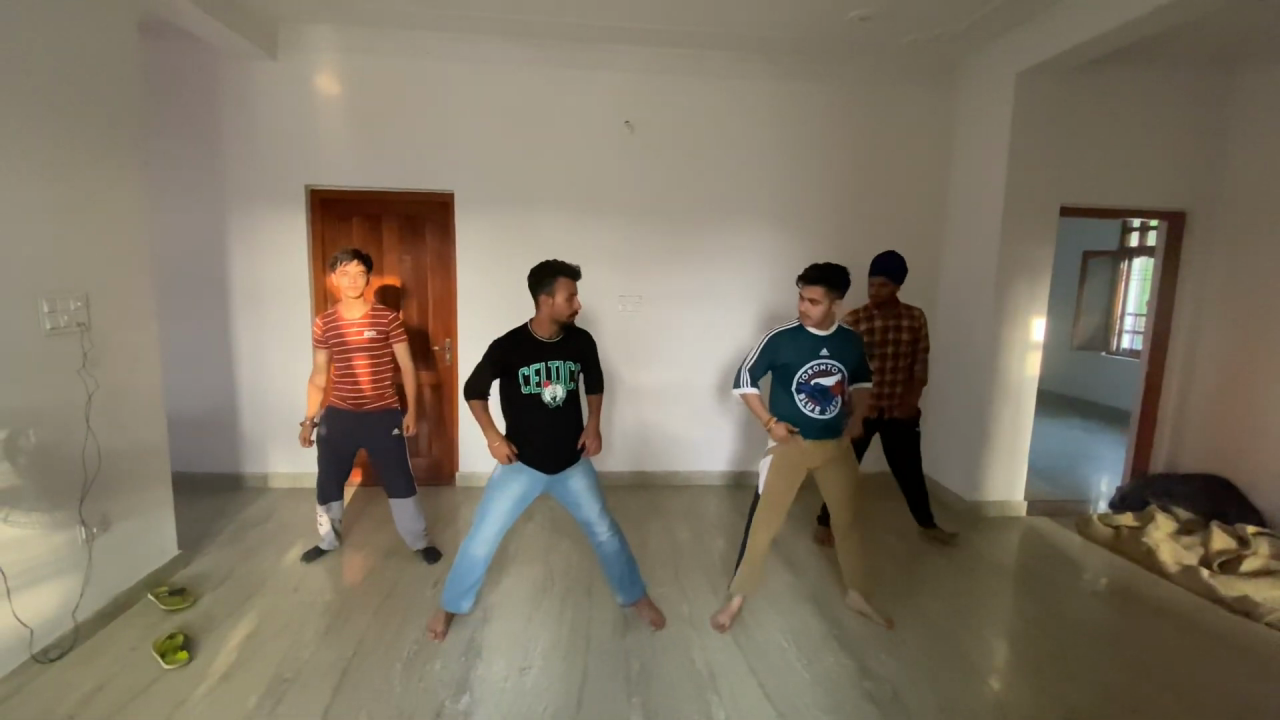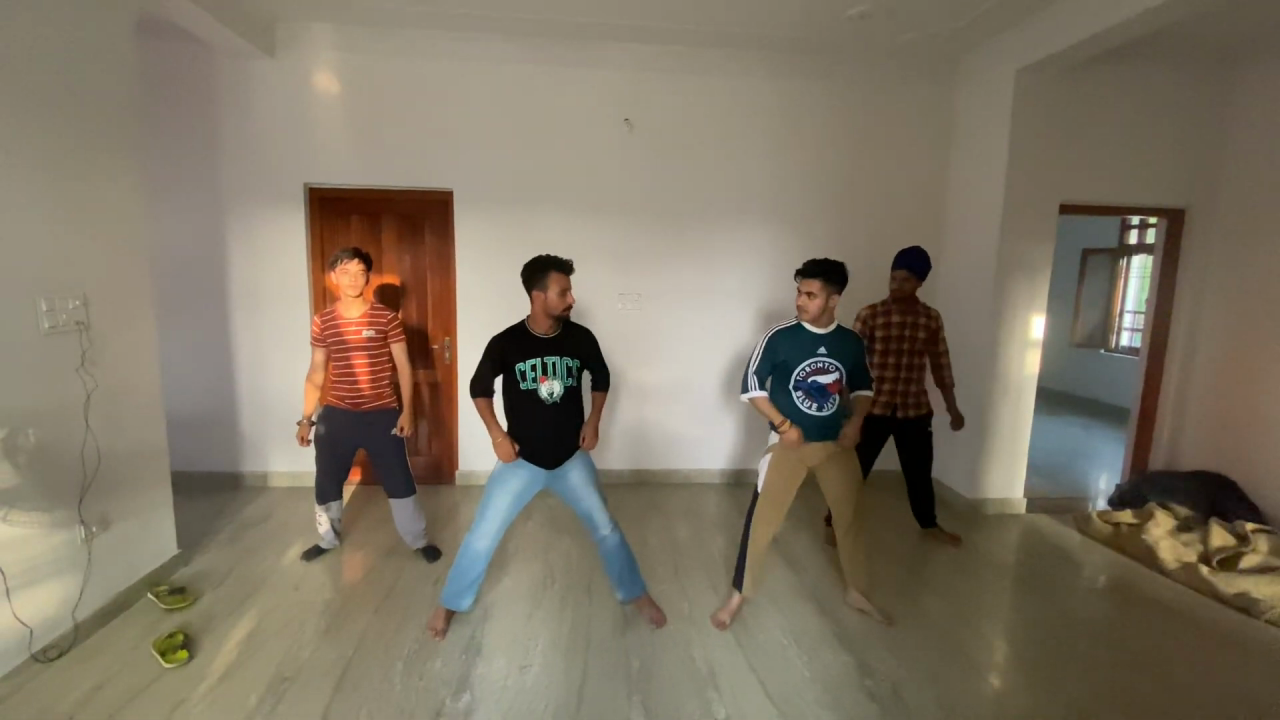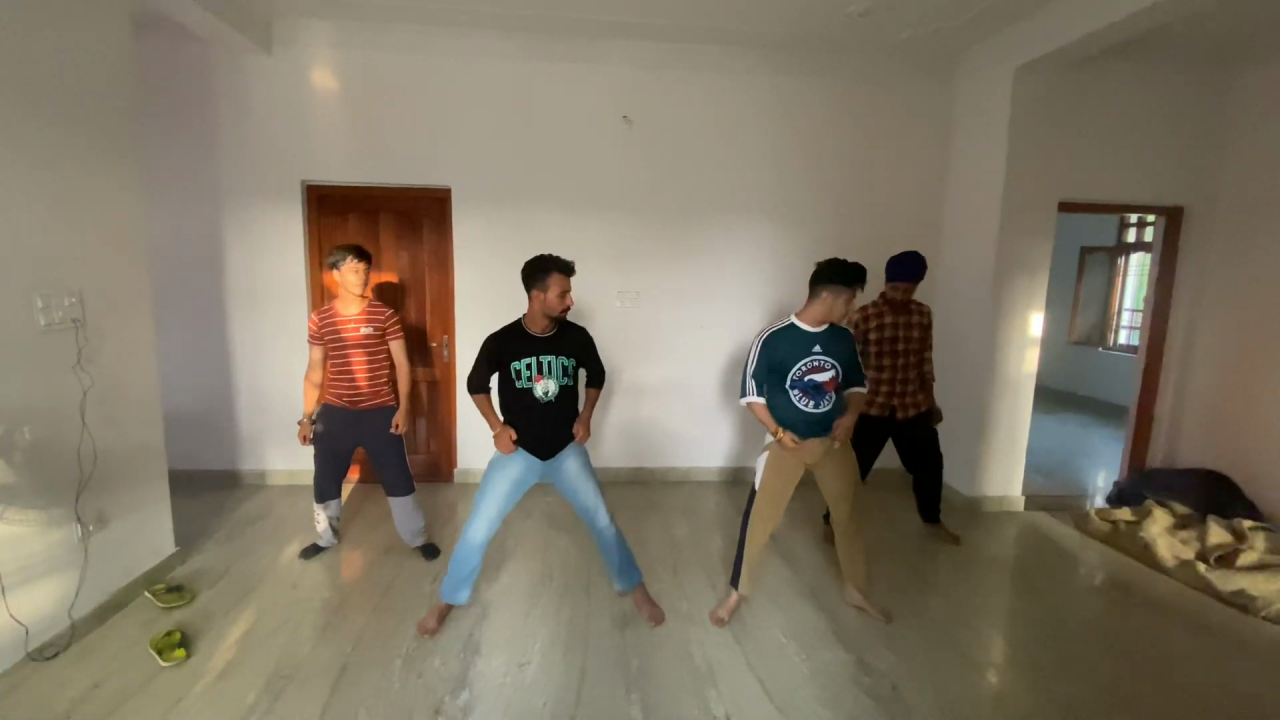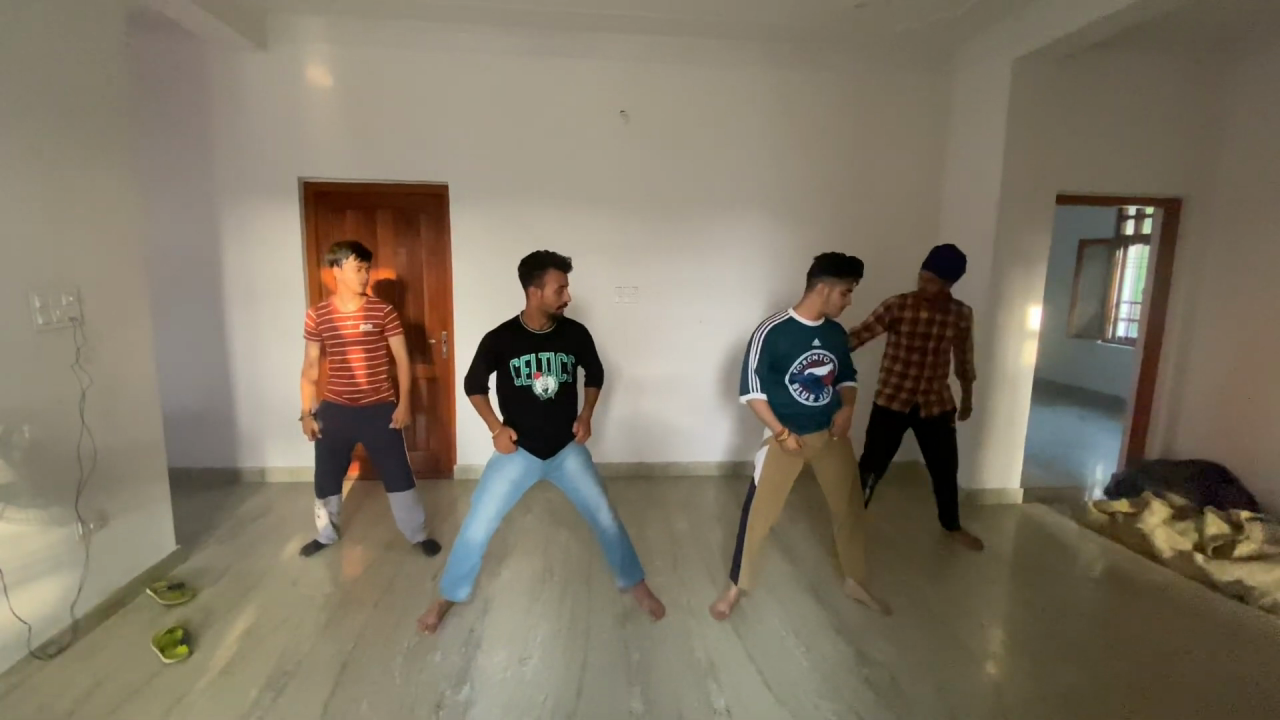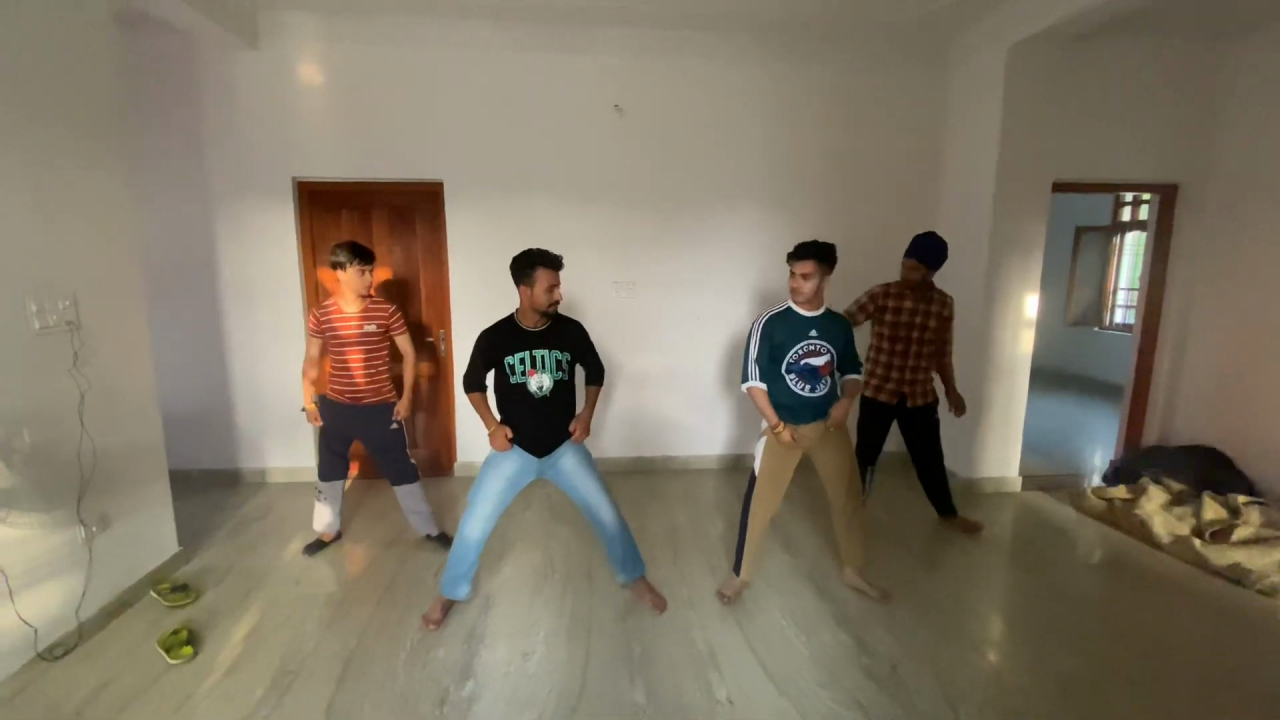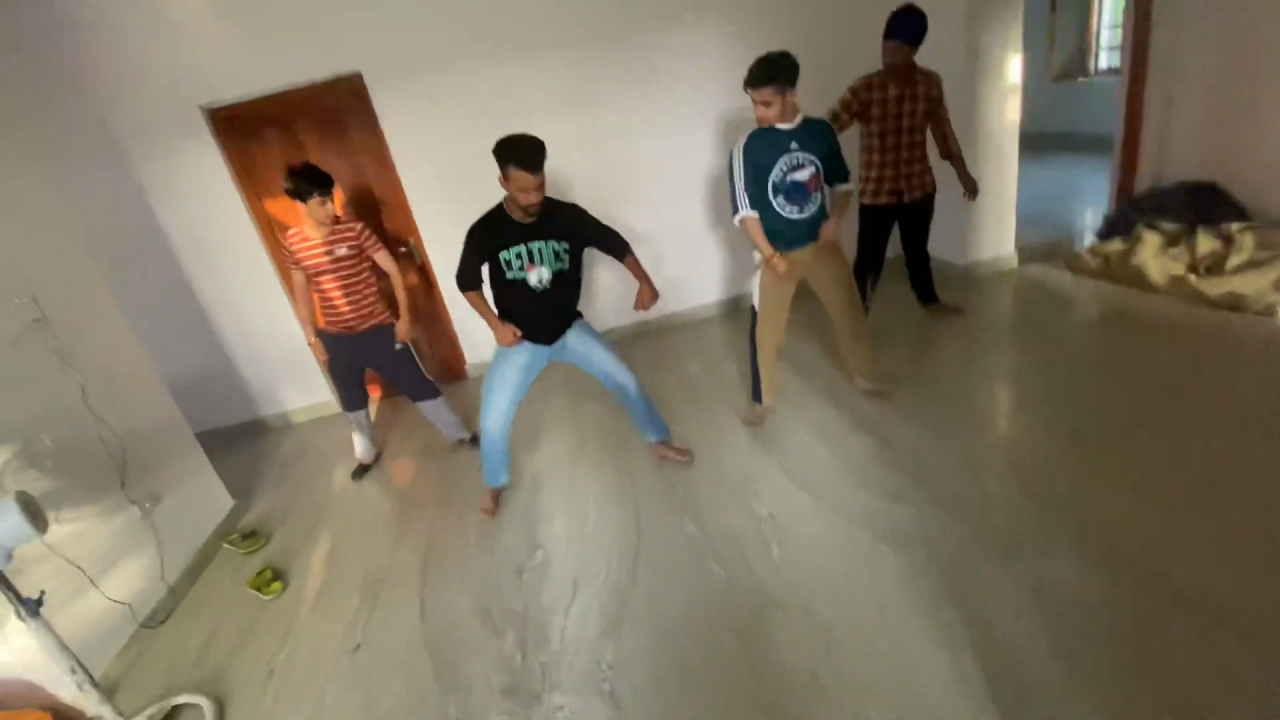
dt=0.4s
person 1, frame 1
left shoulder: (582, 342)
right shoulder: (507, 347)
left elbow: (594, 382)
right elbow: (474, 391)
left wrist: (593, 426)
right wrist: (494, 437)
left hip: (572, 461)
right hip: (521, 463)
left knee: (604, 532)
right knee: (482, 539)
left ankle: (636, 597)
right ankle: (450, 607)
person 1, frame 2
left shoulder: (581, 338)
right shoulder: (505, 343)
left elbow: (601, 378)
right elbow: (479, 388)
left wrist: (593, 423)
right wrist: (497, 435)
left hip: (571, 456)
right hip: (521, 458)
left knee: (604, 528)
right knee: (483, 535)
left ankle: (636, 594)
right ankle: (450, 604)
person 1, frame 3
left shoulder: (577, 337)
right shoulder: (502, 342)
left elbow: (596, 375)
right elbow: (476, 384)
left wrist: (586, 416)
right wrist: (497, 426)
left hip: (566, 450)
right hip: (518, 451)
left knee: (602, 522)
right knee: (478, 530)
left ankle: (634, 588)
right ankle: (447, 601)
person 1, frame 4
left shoulder: (576, 334)
right shoulder: (499, 339)
left elbow: (595, 374)
right elbow: (474, 384)
left wrist: (586, 415)
right wrist: (496, 428)
left hip: (567, 448)
right hip: (518, 449)
left knee: (606, 519)
right knee: (476, 529)
left ankle: (635, 584)
right ankle: (447, 597)
person 1, frame 5
left shoulder: (570, 331)
right shoulder: (494, 338)
left elbow: (595, 373)
right elbow: (473, 383)
left wrist: (585, 415)
right wrist: (492, 425)
left hip: (563, 446)
right hip: (514, 448)
left knee: (605, 514)
right knee: (473, 528)
left ankle: (635, 579)
right ankle: (448, 595)
person 1, frame 6
left shoulder: (567, 216)
right shoulder: (484, 231)
left elbow: (614, 243)
right elbow: (467, 281)
left wrist: (644, 281)
right wrist: (495, 323)
left hip: (569, 329)
right hip: (520, 340)
left knee: (627, 382)
right knee: (493, 423)
left ankle: (659, 442)
right ankle: (496, 485)
person 2, frame 1
left shoulder: (852, 342)
right shoulder: (780, 338)
left elbow: (862, 381)
right elbow: (744, 381)
left wrist: (857, 416)
right wrist: (770, 422)
left hip: (836, 444)
right hip: (789, 442)
left knee: (850, 519)
right knee: (762, 520)
left ankle: (855, 593)
right ankle: (737, 597)
person 2, frame 2
left shoulder: (851, 342)
right shoulder: (779, 337)
left elbow: (863, 387)
right elbow: (751, 386)
left wrist: (856, 422)
right wrist: (783, 424)
left hip: (836, 444)
right hip: (789, 442)
left knee: (850, 517)
right knee: (762, 519)
left ankle: (855, 592)
right ankle: (737, 595)
person 2, frame 3
left shoulder: (844, 339)
right shoulder: (773, 337)
left elbow: (856, 383)
right elbow: (750, 391)
left wrist: (849, 415)
right wrist: (777, 432)
left hip: (833, 441)
right hip: (787, 443)
left knee: (848, 514)
right knee: (759, 517)
left ankle: (855, 589)
right ankle: (736, 593)
person 2, frame 4
left shoulder: (837, 334)
right shoulder: (771, 332)
right elbow: (752, 390)
left wrist: (846, 409)
right wrist: (781, 433)
left hip: (831, 435)
right hip: (785, 437)
left knee: (849, 508)
right knee: (759, 511)
left ankle: (855, 582)
right ankle: (736, 586)
person 2, frame 5
left shoulder: (839, 325)
right shoulder: (770, 323)
left elbow: (852, 372)
right elbow: (753, 380)
left wrist: (846, 401)
right wrist: (775, 425)
left hip: (829, 426)
right hip: (783, 427)
left knee: (848, 497)
right knee: (760, 501)
left ankle: (852, 571)
right ankle: (740, 574)
person 2, frame 6
left shoulder: (820, 132)
right shoulder: (747, 147)
left elbow: (841, 181)
right elbow: (744, 209)
left wrist: (835, 218)
right wrist: (771, 256)
left hip: (820, 244)
right hip: (776, 253)
left knee: (848, 310)
right knee: (766, 328)
left ankle: (861, 375)
right ankle: (762, 398)
person 3, frame 1
left shoulder: (388, 318)
right shoulder: (324, 323)
left elbow: (406, 366)
right elbow: (319, 375)
left wrist: (412, 410)
right wrist: (309, 420)
left hip: (383, 415)
right hip: (338, 416)
left knee: (399, 482)
right knee: (328, 482)
left ankle: (419, 541)
right ankle: (328, 540)
person 3, frame 2
left shoulder: (386, 318)
right shoulder: (322, 321)
left elbow: (403, 367)
right elbow: (316, 373)
left wrist: (407, 411)
right wrist: (306, 418)
left hip: (382, 415)
right hip: (337, 415)
left knee: (399, 481)
right knee: (327, 482)
left ankle: (419, 540)
right ankle: (328, 539)
person 3, frame 3
left shoulder: (384, 315)
right shoulder: (320, 319)
left elbow: (401, 364)
right elbow: (315, 371)
left wrist: (403, 408)
right wrist: (307, 417)
left hip: (380, 413)
right hip: (335, 413)
left knee: (398, 480)
right knee: (325, 480)
left ankle: (417, 538)
right ankle: (326, 538)
person 3, frame 4
left shoulder: (383, 311)
right shoulder: (317, 315)
left elbow: (402, 358)
right elbow: (311, 367)
left wrist: (404, 403)
right wrist: (307, 412)
left hip: (380, 408)
right hip: (335, 410)
left knee: (398, 476)
right knee: (326, 479)
left ankle: (418, 534)
right ankle: (327, 534)
person 3, frame 5
left shoulder: (386, 311)
right shoulder: (321, 314)
left elbow: (409, 354)
right elbow: (312, 360)
left wrist: (406, 397)
right wrist: (309, 402)
left hip: (380, 408)
right hip: (335, 407)
left knee: (402, 471)
right knee: (329, 473)
left ankle: (428, 528)
right ankle: (328, 530)
person 3, frame 6
left shoulder: (354, 230)
right shoulder: (291, 244)
left elbow: (393, 272)
right elbow: (301, 293)
left wrist: (405, 317)
right wrist: (313, 338)
left hip: (378, 330)
right hip: (336, 339)
left knee: (420, 386)
right knee: (353, 404)
left ankle: (462, 433)
right ankle: (367, 455)
person 4, frame 1
left shoulder: (916, 318)
right shoulder: (853, 320)
left elbow: (920, 363)
left wrist: (911, 397)
left hip: (901, 408)
left knee: (910, 469)
left ankle: (928, 525)
right ankle: (825, 523)
person 4, frame 2
left shoulder: (932, 318)
right shoulder: (870, 315)
left elbow: (940, 364)
left wrist: (952, 407)
left hip: (915, 407)
right hip: (874, 407)
left knee: (919, 469)
right knee: (855, 467)
left ankle: (929, 524)
right ankle: (836, 523)
person 4, frame 3
left shoulder: (923, 315)
right shoulder: (862, 317)
left elbow: (924, 360)
left wrist: (931, 401)
left hip: (913, 407)
right hip: (872, 408)
left knee: (930, 465)
right knee: (854, 468)
left ankle: (932, 520)
right ankle: (834, 523)
person 4, frame 4
left shoulder: (962, 314)
right shoulder: (897, 307)
left elbow: (963, 357)
right elbow: (862, 333)
left wrist: (967, 396)
left hip: (937, 404)
right hip: (892, 400)
left knee: (945, 469)
right knee: (872, 463)
left ankle: (952, 526)
person 4, frame 5
left shoulder: (944, 304)
right shoulder: (881, 295)
left elbow: (942, 352)
right elbow: (848, 318)
left wrist: (951, 390)
left hip: (920, 394)
right hip: (878, 391)
left knee: (930, 457)
right knee: (866, 454)
left ankle: (948, 513)
person 4, frame 6
left shoulder: (931, 83)
right shoulder: (864, 88)
left elbow: (943, 132)
right elbow: (834, 124)
left wrist: (962, 172)
left hip: (920, 187)
right hip: (877, 189)
left knee: (918, 250)
right knee: (869, 257)
left ankle: (930, 300)
